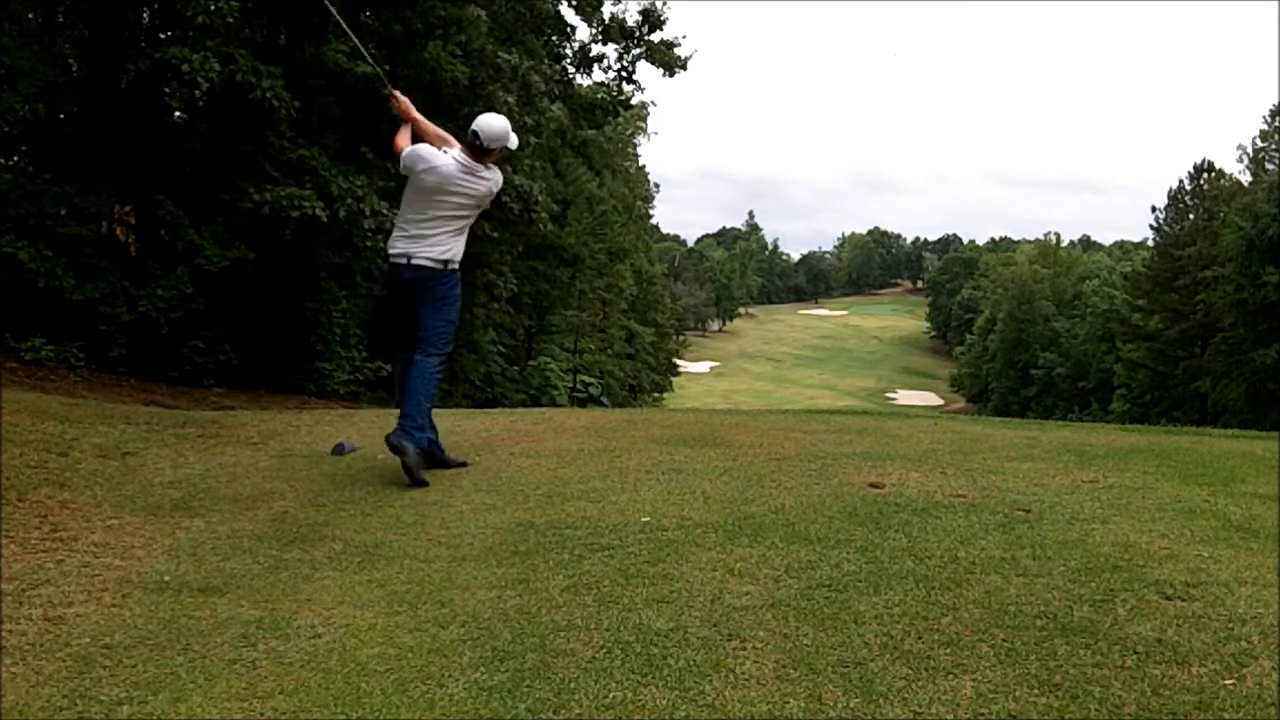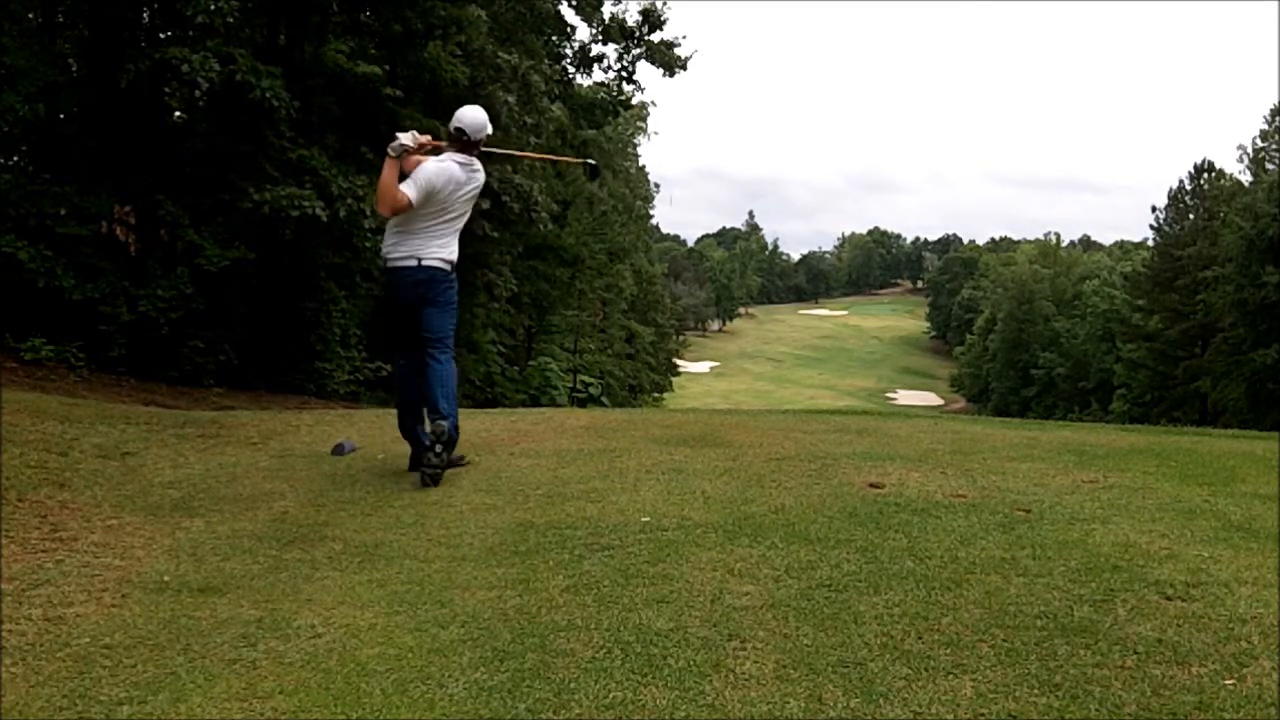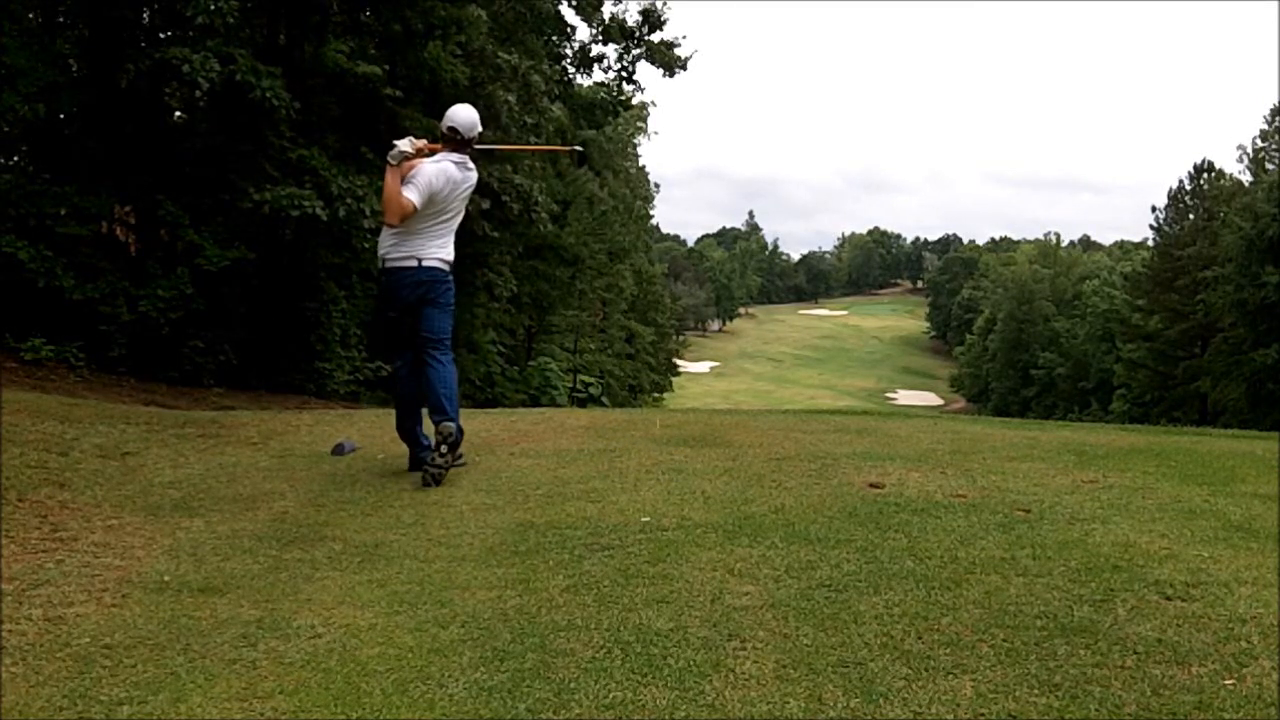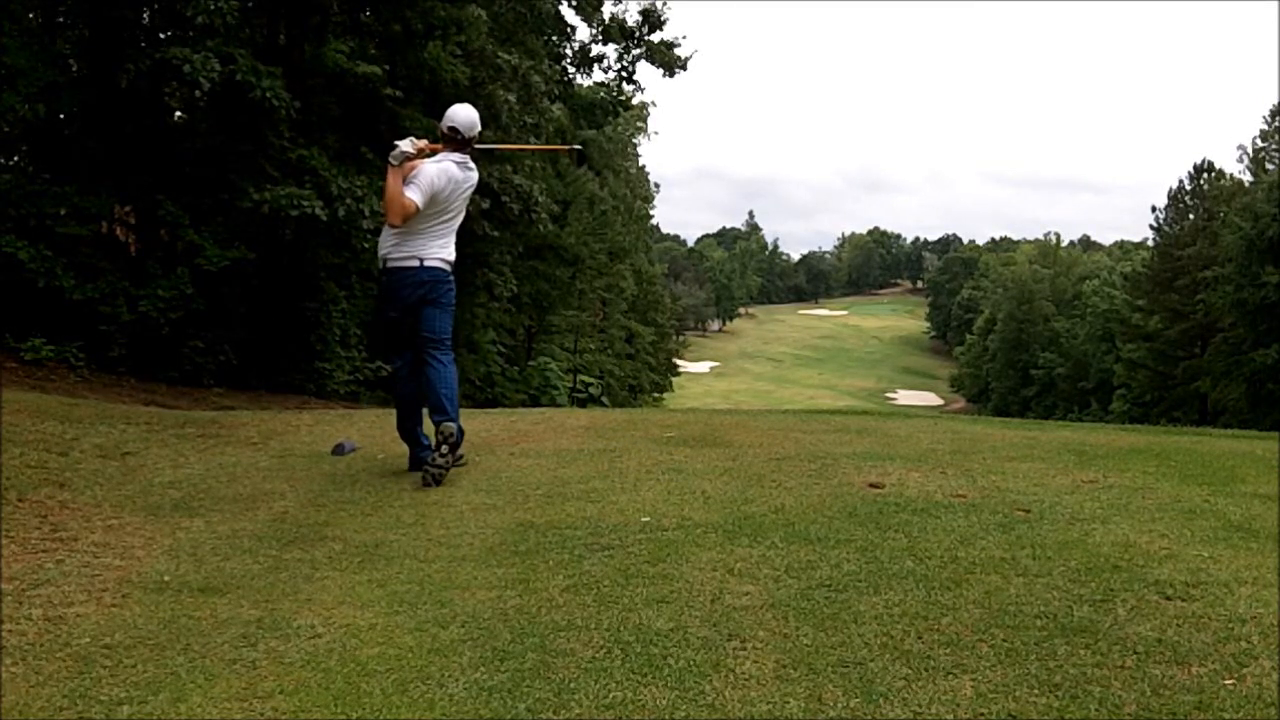
dt=0.4s
person 1, frame 1
left shoulder: (425, 160)
right shoulder: (491, 181)
left elbow: (402, 143)
left wrist: (405, 112)
right wrist: (410, 111)
left hip: (400, 268)
right hip: (438, 274)
left knee: (409, 355)
right knee: (430, 355)
left ankle: (423, 443)
right ankle: (411, 437)
person 1, frame 2
left shoulder: (433, 170)
right shoulder: (476, 173)
left elbow: (385, 208)
left wrist: (394, 156)
right wrist: (410, 153)
left hip: (400, 272)
right hip: (438, 273)
left knee: (407, 358)
right knee: (439, 352)
left ankle: (420, 447)
right ankle: (443, 425)
person 1, frame 3
left shoulder: (430, 171)
right shoulder: (468, 173)
left elbow: (393, 216)
left wrist: (394, 163)
right wrist: (410, 159)
left hip: (398, 273)
right hip: (435, 274)
left knee: (405, 359)
right knee: (438, 352)
left ankle: (418, 448)
right ankle: (446, 426)
person 1, frame 4
left shoulder: (431, 171)
right shoulder: (469, 173)
left elbow: (395, 216)
left wrist: (396, 165)
right wrist: (411, 161)
left hip: (399, 273)
right hip: (436, 274)
left knee: (404, 359)
right knee: (438, 352)
left ankle: (419, 448)
right ankle: (447, 426)
